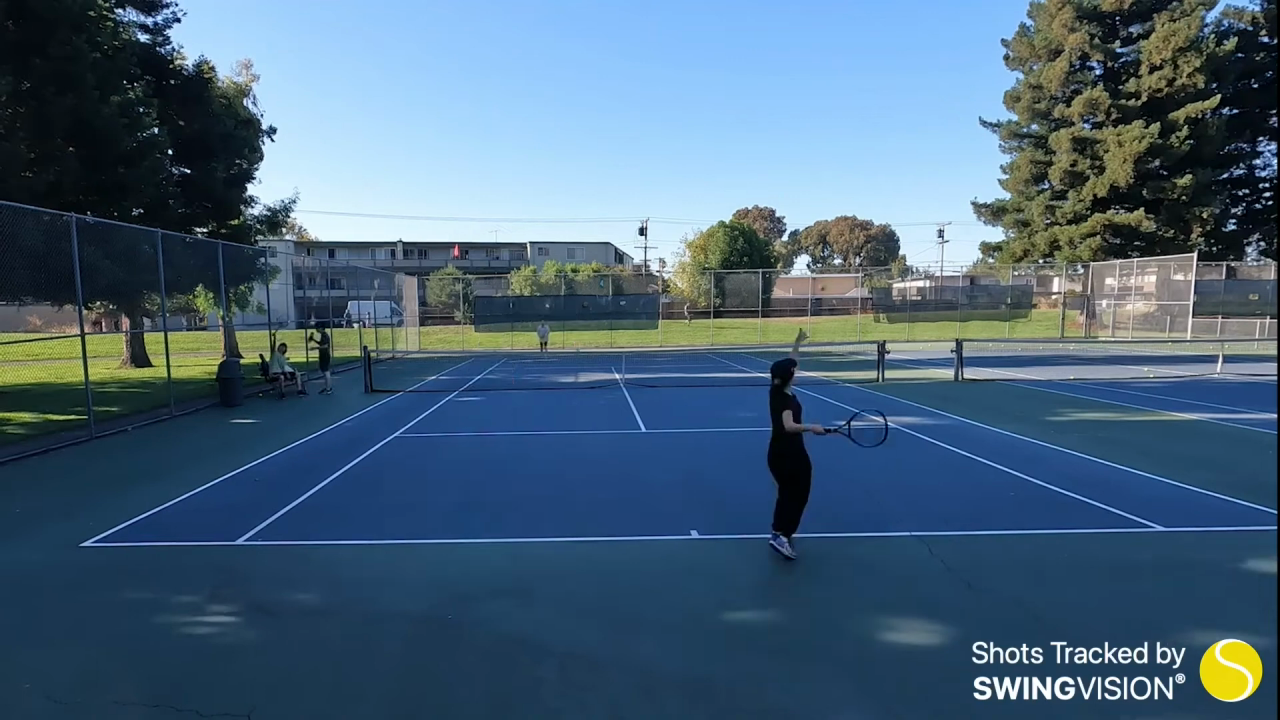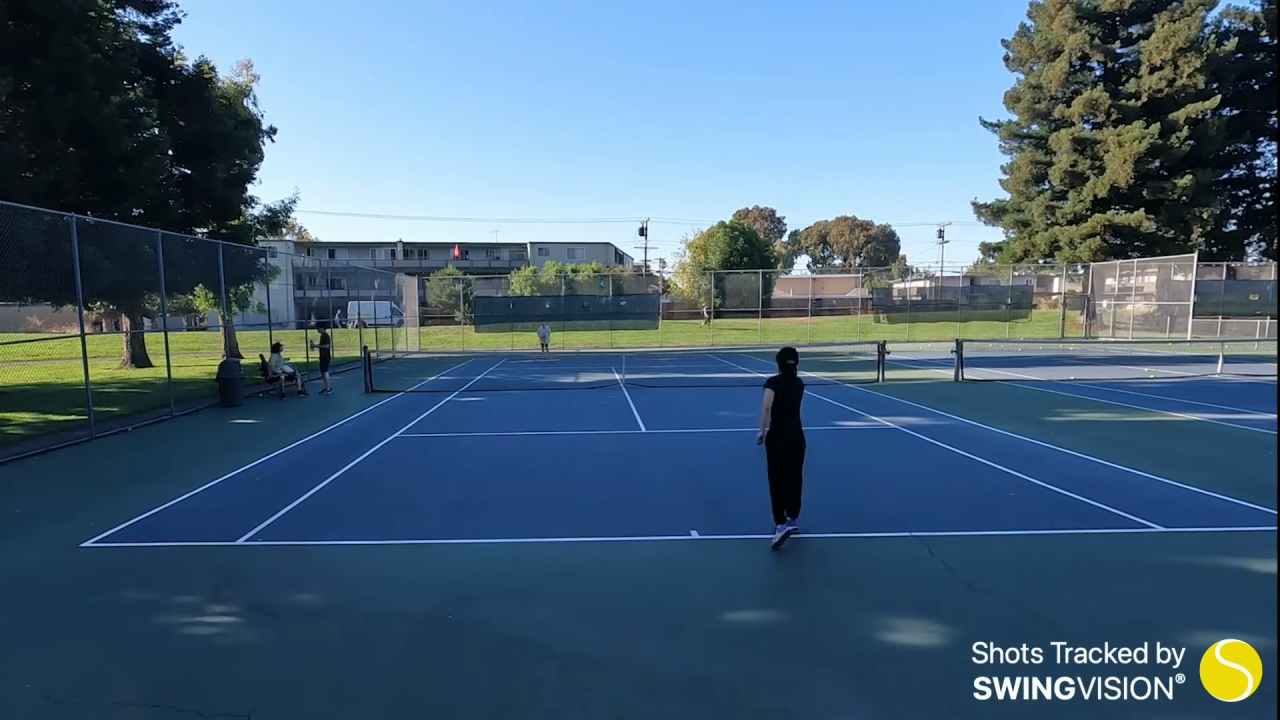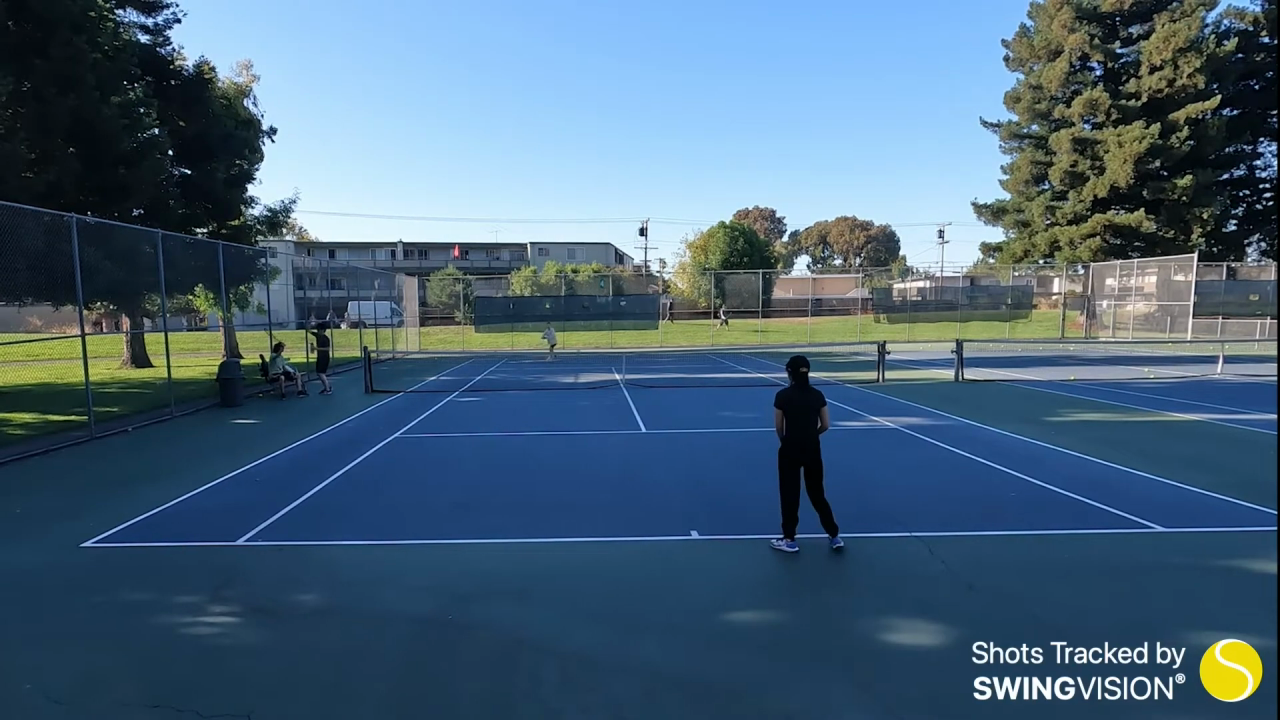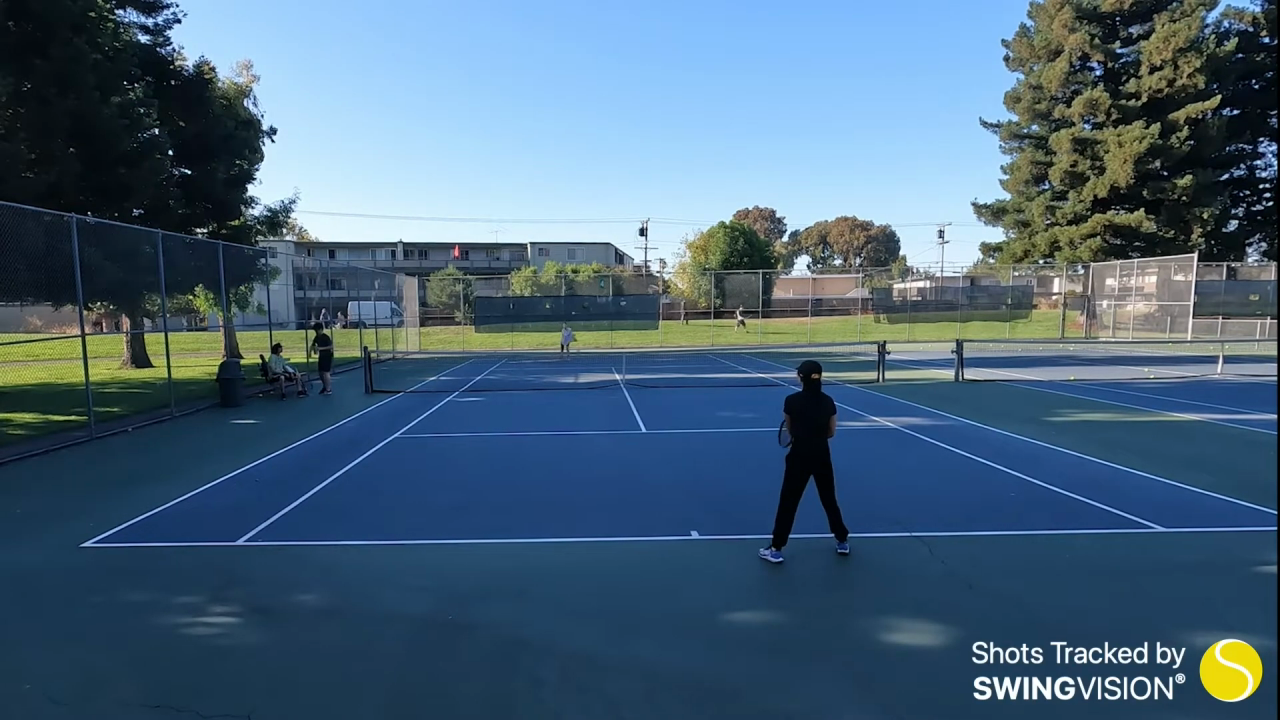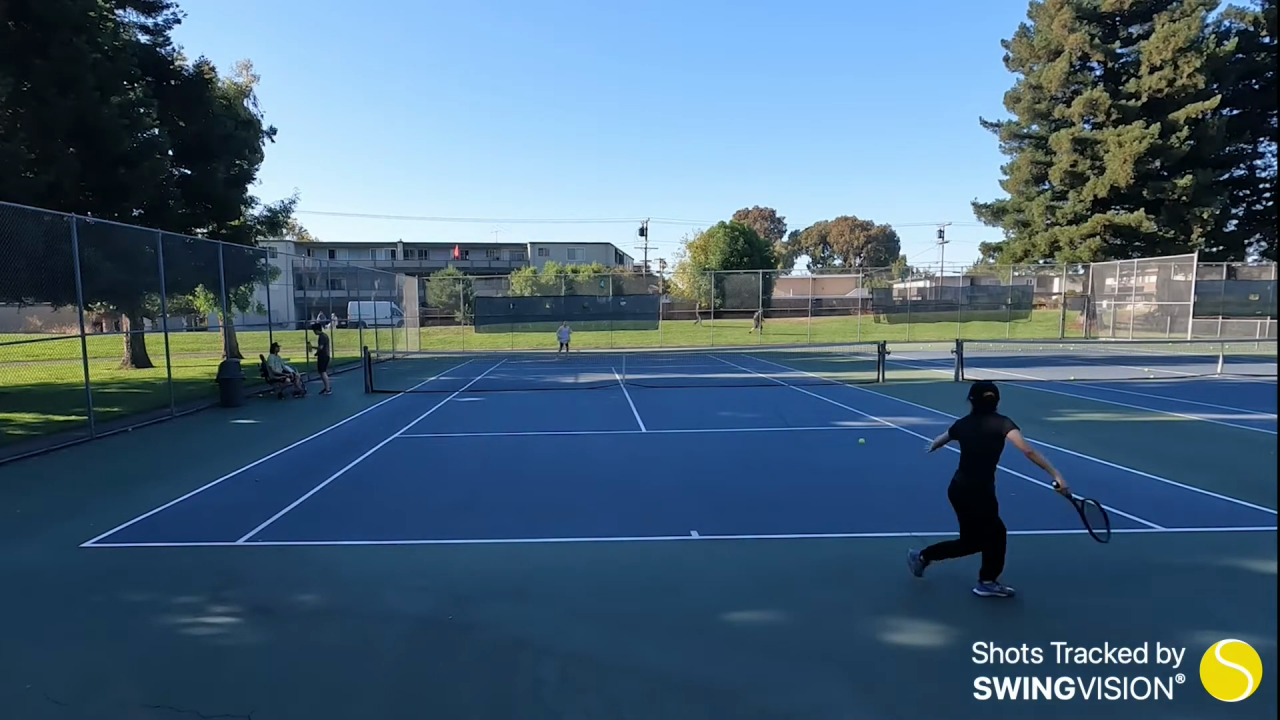
dt=1s
person 1, frame 1
left shoulder: (777, 392)
right shoulder: (786, 400)
left elbow: (789, 363)
right elbow: (789, 426)
left wrist: (797, 344)
right wrist: (810, 428)
left hip: (776, 455)
right hip: (792, 456)
left knee: (785, 495)
right knee: (797, 498)
left ankle: (777, 533)
right ankle: (783, 537)
person 1, frame 2
left shoulder: (773, 382)
right shoulder: (799, 383)
left elbow: (766, 406)
left wrist: (761, 430)
left hip: (778, 439)
right hip: (797, 439)
left knee: (777, 484)
right knee: (794, 482)
left ankle: (782, 525)
right ankle: (792, 520)
person 1, frame 3
left shoulder: (782, 396)
right shoulder: (817, 395)
left elbow: (778, 427)
right elbow: (825, 426)
left hip: (791, 449)
right hip: (812, 449)
left knee: (789, 494)
right knee: (817, 493)
left ankle: (789, 539)
right ankle: (834, 536)
person 1, frame 4
left shoulder: (792, 401)
right shoulder: (828, 402)
left elbow: (790, 430)
right elbow: (831, 433)
left hip: (799, 456)
right hip: (822, 456)
left knee: (788, 501)
right knee: (829, 499)
left ankle: (775, 549)
right ankle: (842, 541)
person 1, frame 5
left shoulder: (962, 424)
right shoulder: (1002, 423)
left elbow: (940, 440)
right elbow: (1028, 450)
left wrist: (932, 447)
right wrist: (1056, 475)
left hip: (960, 487)
right hip: (977, 491)
left knee: (996, 533)
right knee: (972, 543)
left ankle: (987, 581)
right ankle: (924, 556)
